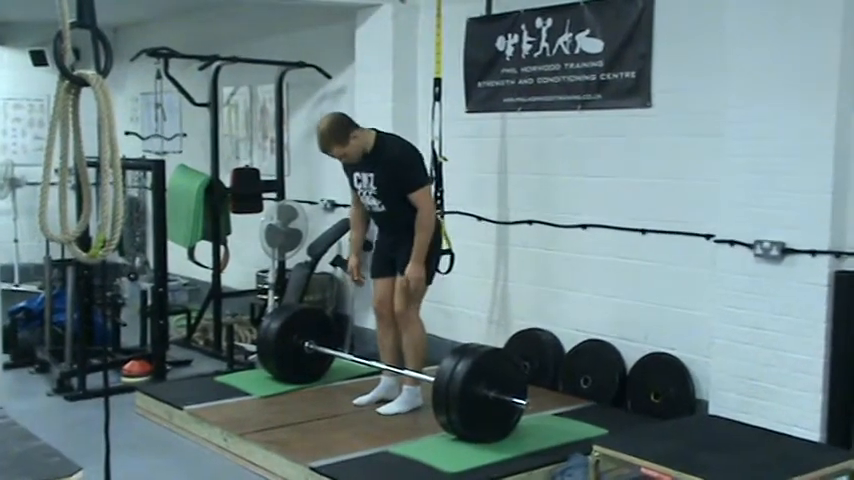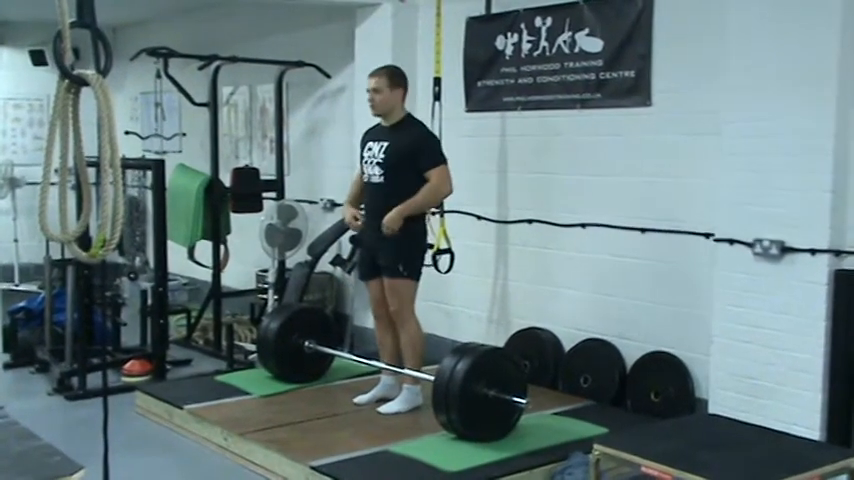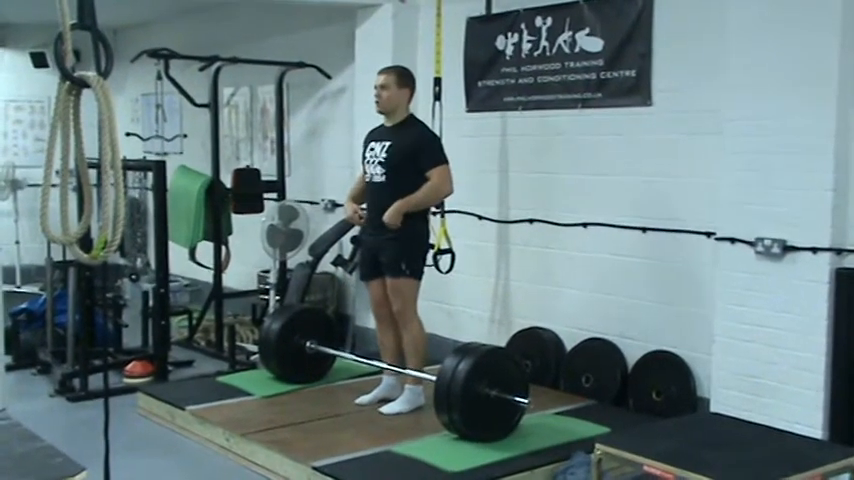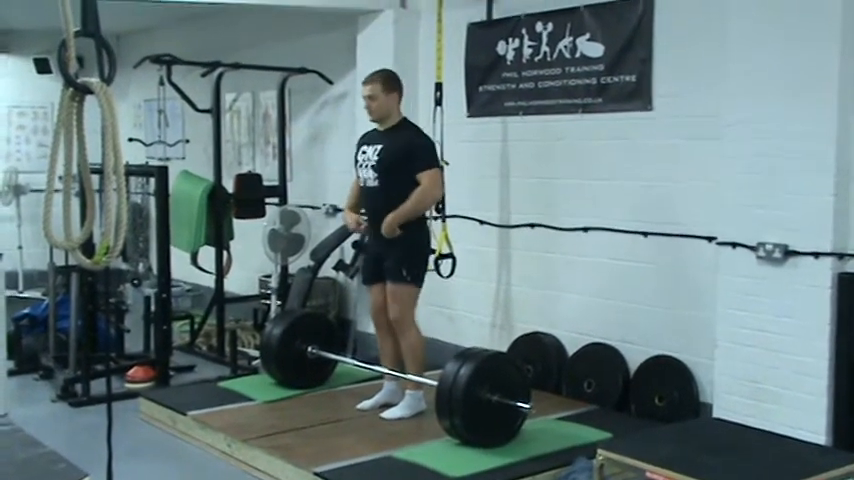
dt=0.5s
person 1, frame 1
left shoulder: (400, 155)
right shoulder: (351, 160)
left elbow: (426, 209)
right elbow: (359, 206)
left wrist: (417, 261)
right wrist: (354, 252)
left hip: (419, 239)
right hip: (387, 238)
left knee: (404, 310)
right knee: (383, 310)
left ankle: (412, 390)
right ankle: (389, 383)
person 1, frame 2
left shoulder: (418, 136)
right shoulder: (370, 135)
left elbow: (442, 186)
left wrist: (401, 212)
right wrist: (350, 205)
left hip: (403, 237)
right hip: (371, 235)
left knee: (401, 312)
right knee: (380, 312)
left ankle: (412, 389)
right ankle: (389, 382)
person 1, frame 3
left shoulder: (420, 136)
right shoulder: (373, 136)
left elbow: (443, 185)
left wrist: (401, 206)
right wrist: (351, 200)
left hip: (404, 236)
right hip: (372, 235)
left knee: (404, 313)
right knee: (381, 313)
left ankle: (414, 389)
right ankle: (390, 382)
person 1, frame 4
left shoulder: (413, 140)
right shoulder: (366, 140)
left elbow: (433, 188)
right elbow: (359, 181)
left wrist: (394, 220)
right wrist: (350, 211)
left hip: (406, 241)
right hip: (375, 243)
left knee: (400, 318)
right knee: (380, 317)
left ankle: (415, 395)
right ankle: (392, 388)
